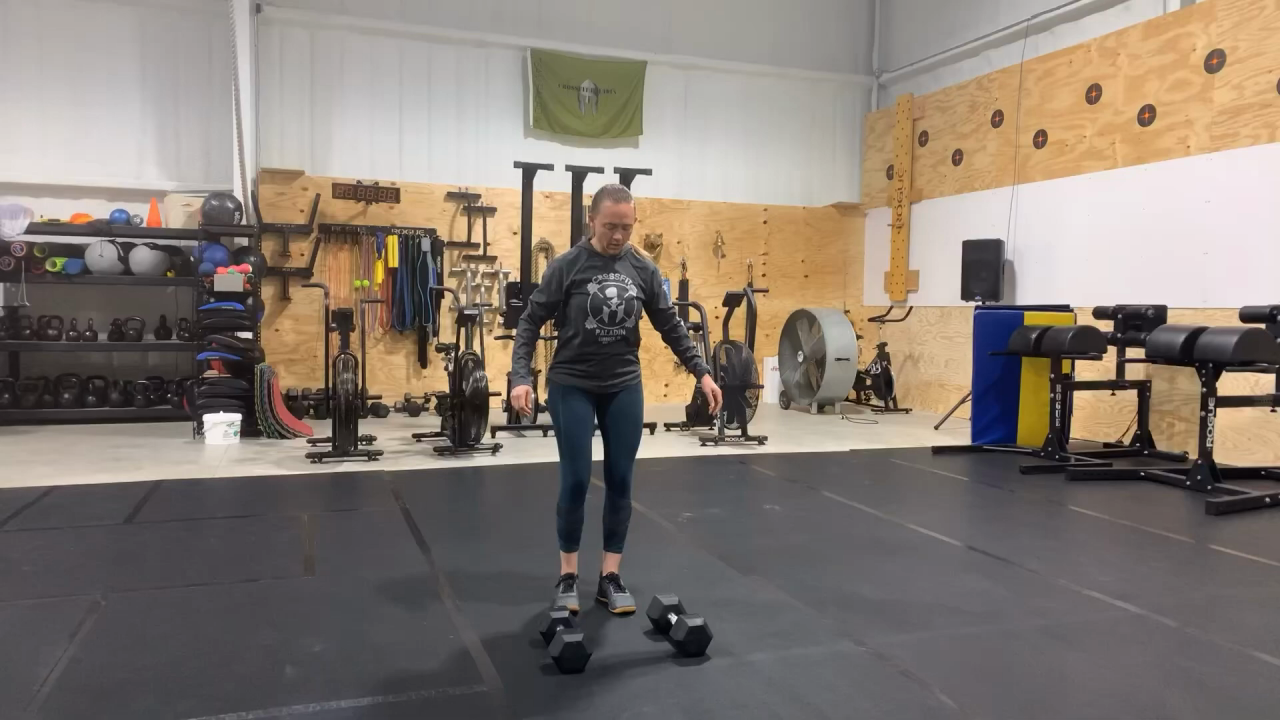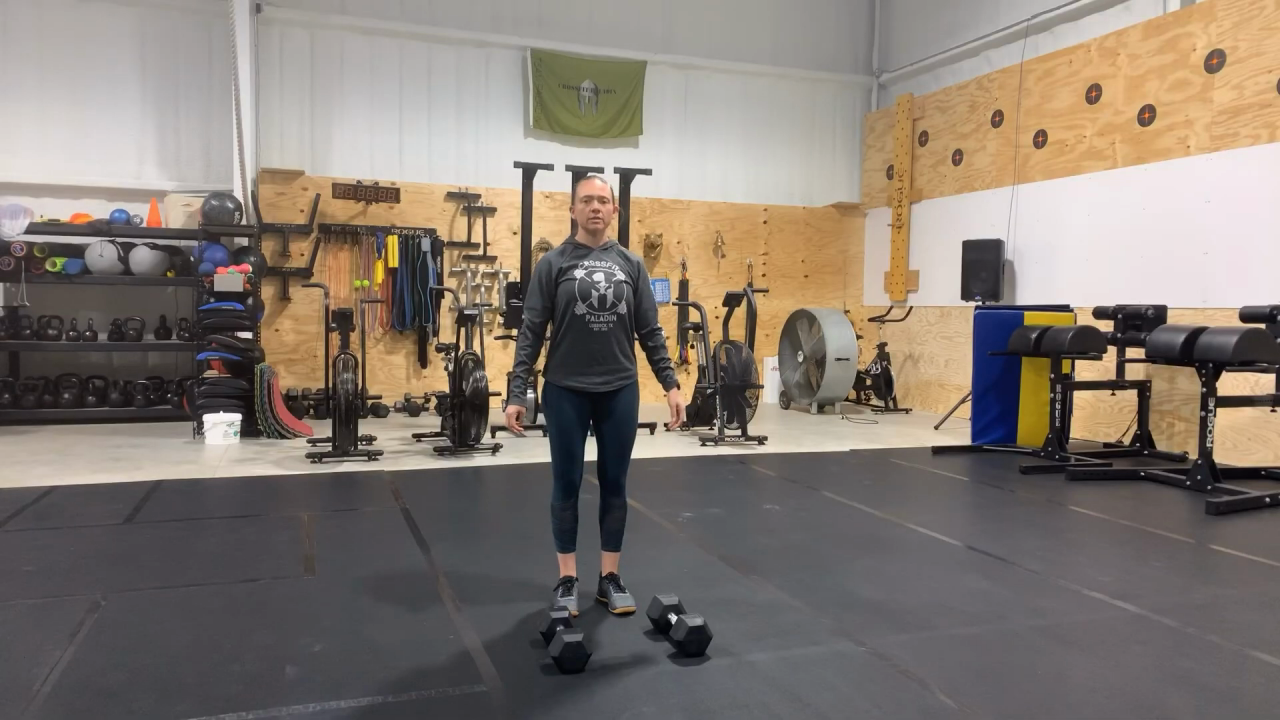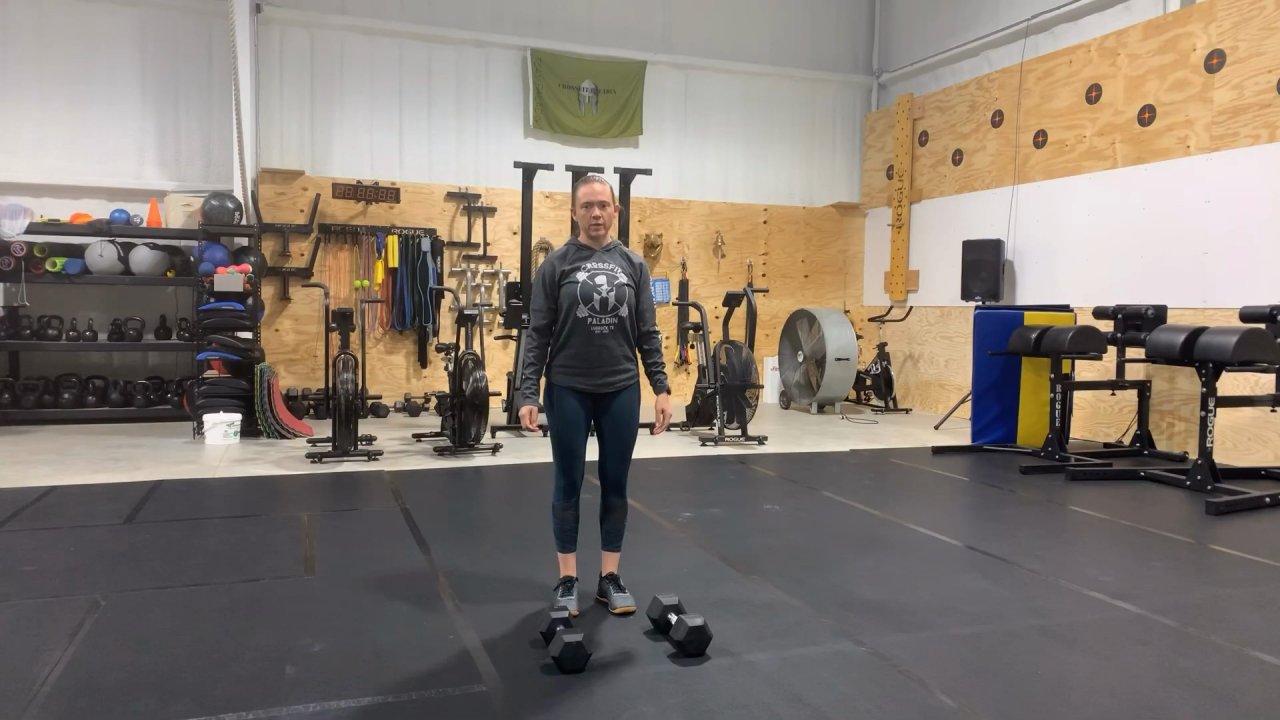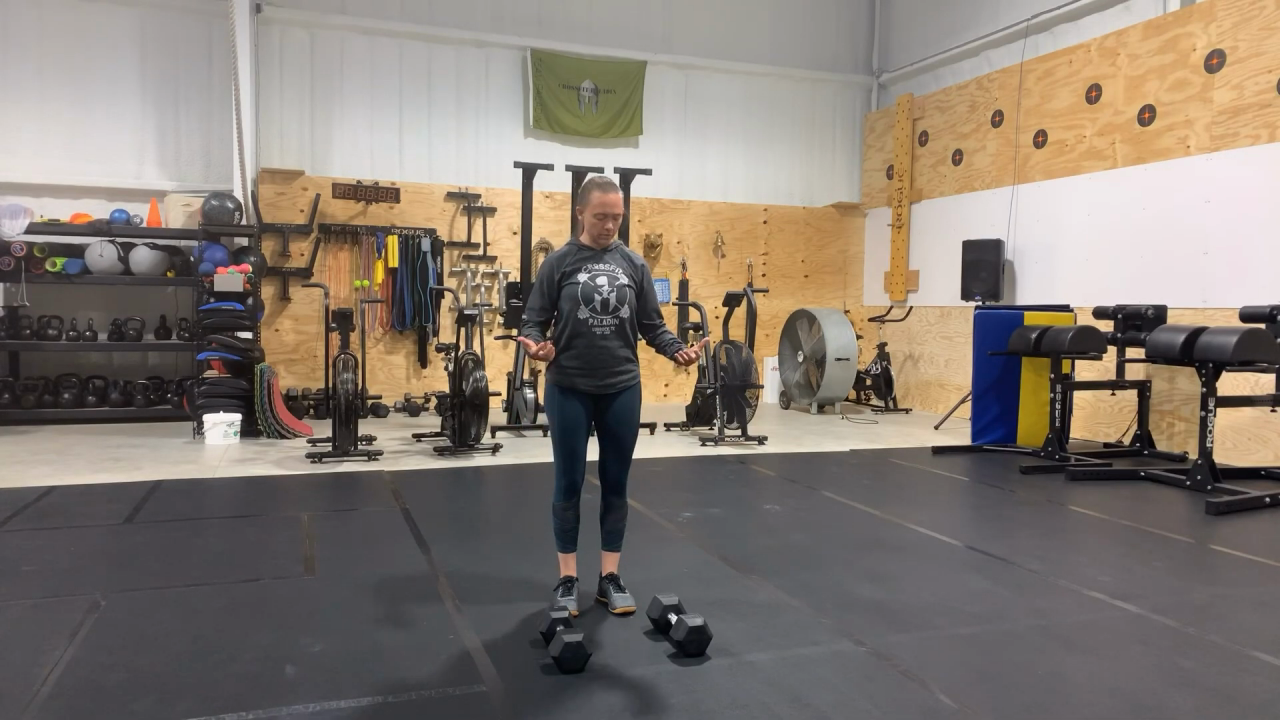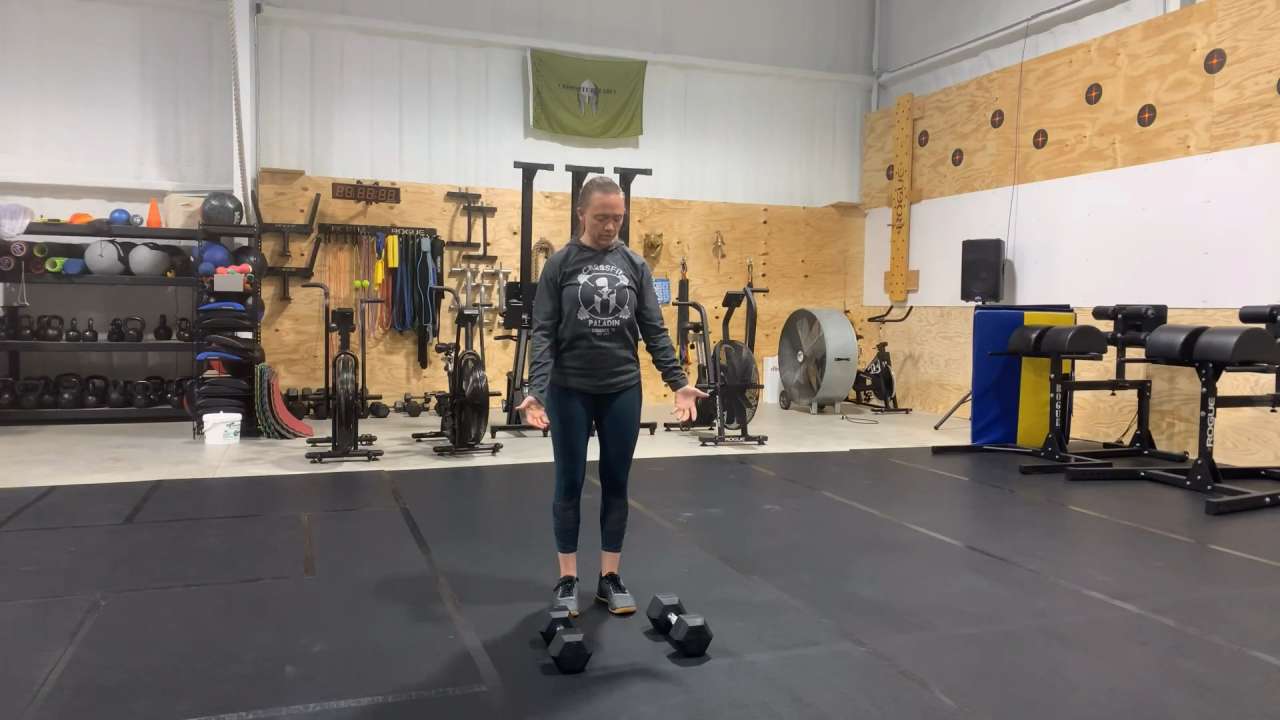
dt=1s
person 1, frame 1
left shoulder: (643, 269)
right shoulder: (567, 266)
left elbow: (670, 325)
right elbow: (531, 320)
left wrist: (701, 372)
right wrist: (520, 376)
left hip: (624, 388)
right hip: (571, 386)
left knee: (620, 482)
right knee: (576, 480)
left ankle: (610, 577)
right ankle: (568, 576)
person 1, frame 2
left shoulder: (631, 264)
right shoulder: (553, 264)
left elbow: (650, 330)
right elbow: (532, 331)
left wrist: (670, 384)
right wrist: (518, 393)
left hip: (619, 390)
right hip: (565, 391)
left knee: (614, 485)
right knee: (567, 485)
left ankle: (610, 578)
right ankle: (567, 580)
person 1, frame 3
left shoulder: (633, 264)
right shoulder: (555, 265)
left elbow: (648, 332)
right elbow: (539, 334)
left wrist: (661, 388)
right wrist: (528, 394)
left hip: (621, 390)
right hip: (568, 391)
left knee: (615, 484)
right knee: (568, 485)
left ankle: (610, 578)
right ankle: (567, 580)
person 1, frame 4
left shoulder: (634, 264)
right shoulder: (558, 263)
left elbow: (650, 324)
right elbow: (535, 321)
left wrist: (677, 349)
right wrist: (535, 346)
left hip: (622, 389)
right hip: (569, 390)
left knee: (615, 484)
right knee: (569, 484)
left ankle: (610, 578)
right ankle: (567, 580)
person 1, frame 5
left shoulder: (635, 264)
right shoulder: (560, 264)
left elbow: (654, 329)
right elbow: (544, 332)
left wrist: (678, 381)
right wrist: (537, 390)
left hip: (623, 390)
right hip: (570, 390)
left knee: (616, 483)
right knee: (569, 484)
left ankle: (610, 578)
right ankle: (567, 579)
